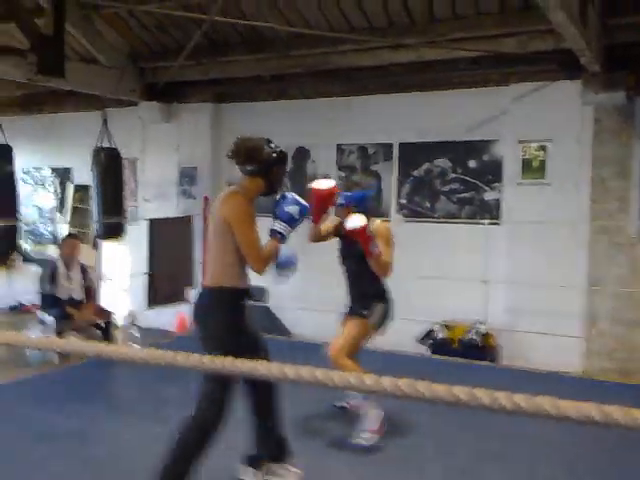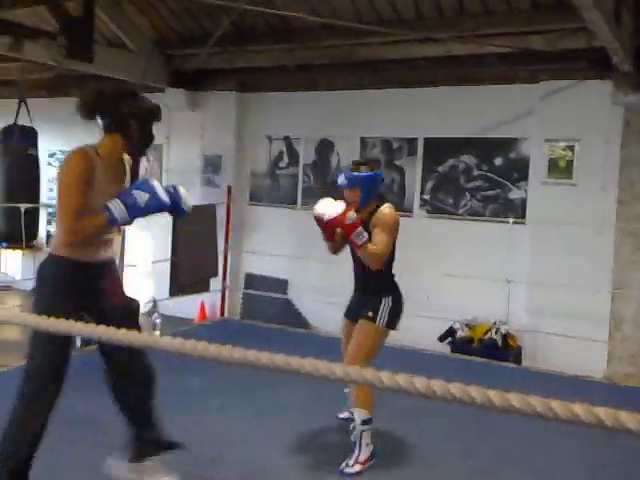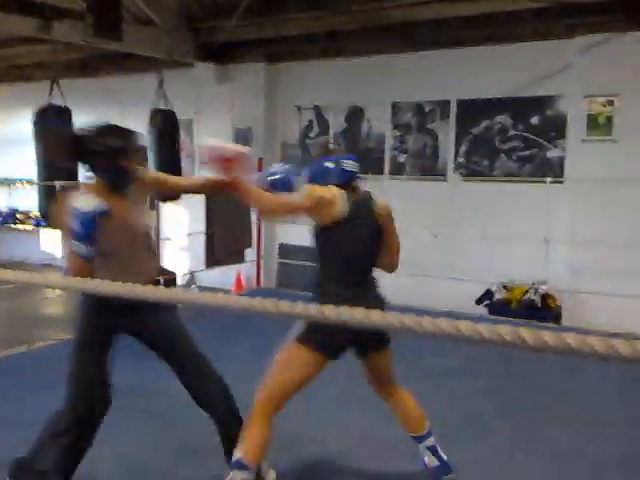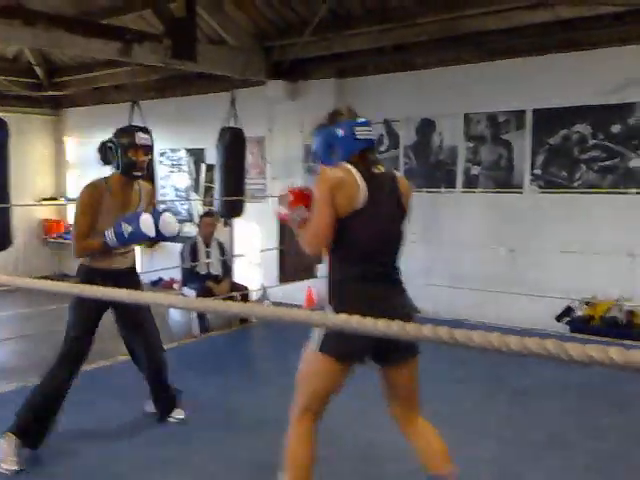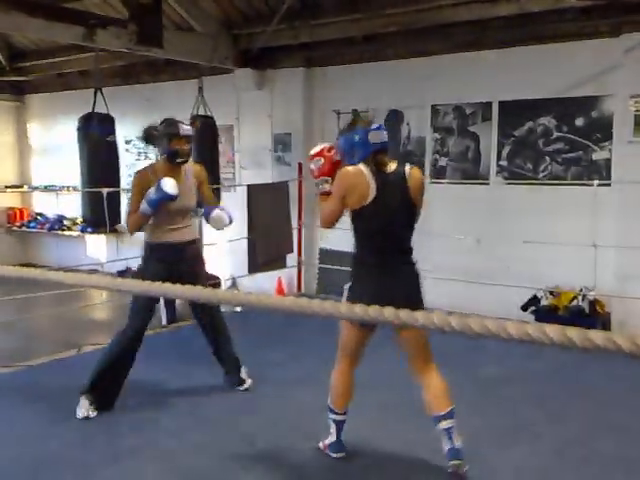
dt=1s
person 1, frame 1
left shoulder: (236, 196)
right shoulder: (237, 201)
right elbow: (257, 262)
left wrist: (275, 255)
right wrist: (282, 226)
left hip: (227, 305)
right hip: (220, 307)
left knee: (262, 380)
right knee: (212, 406)
person 1, frame 2
left shoulder: (125, 165)
right shoulder: (80, 161)
right elbow: (70, 234)
left wrist: (157, 202)
right wrist: (124, 207)
left hip: (103, 276)
right hip: (63, 279)
left knee: (136, 371)
right knee: (40, 388)
person 1, frame 3
left shoulder: (139, 182)
right shoulder: (75, 205)
left elbow: (194, 185)
right elbow: (77, 276)
right wrist: (83, 238)
left hip: (147, 299)
right hip: (102, 307)
left knee: (204, 382)
right knee: (84, 403)
person 1, frame 4
left shoulder: (145, 190)
right shoulder: (95, 191)
right elbow: (80, 248)
left wrist: (163, 228)
right wrist: (119, 235)
left hip: (126, 278)
right hip: (93, 280)
left knee: (152, 353)
right knee: (68, 362)
left ankle: (164, 403)
person 1, frame 5
left shoulder: (196, 173)
right shoulder: (145, 177)
left elbow: (211, 207)
right elbow: (132, 226)
left wrist: (220, 215)
right wrist: (152, 202)
left hip: (189, 253)
right hip: (156, 256)
left knee: (210, 317)
right knee: (135, 326)
left ankle: (234, 371)
right ankle: (94, 393)
person 2, frame 1
left shoulder: (379, 228)
right shoulder: (341, 223)
left elbow: (384, 271)
right elbow: (315, 237)
left wrist: (365, 239)
right wrist: (319, 210)
left hip: (372, 303)
right hip: (358, 301)
left knee: (336, 354)
right knee: (344, 352)
left ankle: (371, 412)
right ankle: (357, 397)
person 2, frame 2
left shoulder: (385, 214)
right shoulder: (353, 210)
left elbow: (376, 261)
right elbow: (335, 248)
left wrist: (353, 229)
right wrist: (328, 227)
left hip: (383, 299)
right hip: (361, 295)
left knee: (355, 366)
right knee: (350, 363)
left ankle: (365, 447)
right ankle: (359, 409)
person 2, frame 3
left shoulder: (324, 197)
right shoulder: (380, 207)
left elbow: (268, 207)
left wrist: (234, 174)
right hip: (370, 310)
left knee: (263, 406)
right knee: (387, 387)
person 2, frame 4
left shoulder: (330, 178)
right shoulder: (399, 185)
left elbow: (315, 246)
left wrist: (298, 218)
left hip: (351, 312)
right hip: (395, 309)
left knee: (303, 415)
right knee: (409, 417)
person 2, frame 5
left shoulder: (349, 175)
right shoulder: (414, 176)
left elbow: (327, 221)
left wrist: (324, 181)
left hip: (367, 285)
right hip: (405, 282)
left knee: (346, 360)
right knee: (425, 367)
left ankle: (335, 439)
right ankle: (452, 447)
